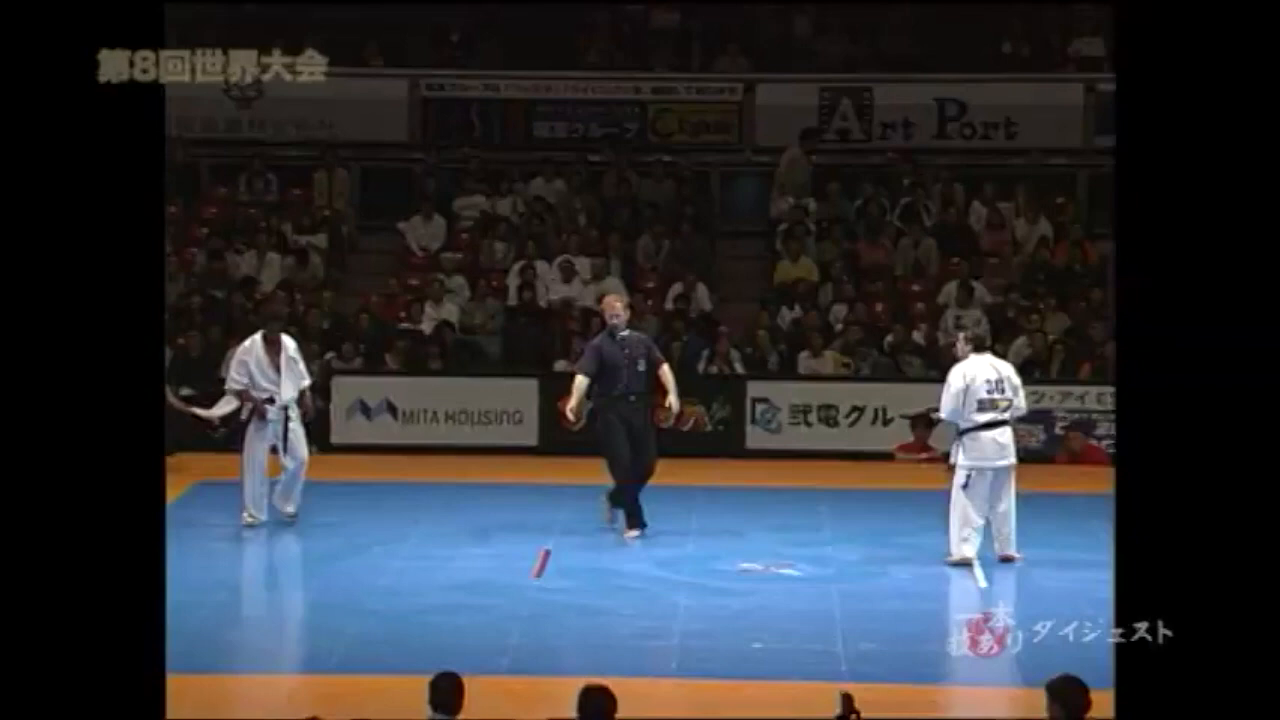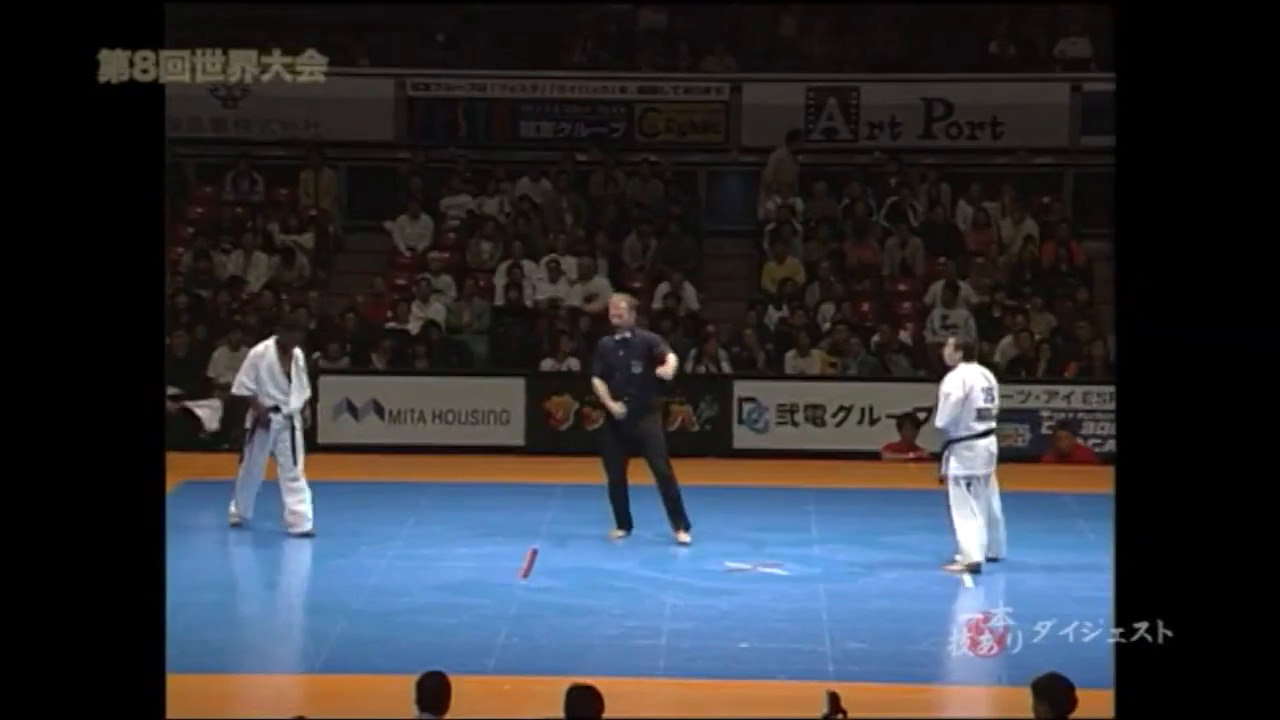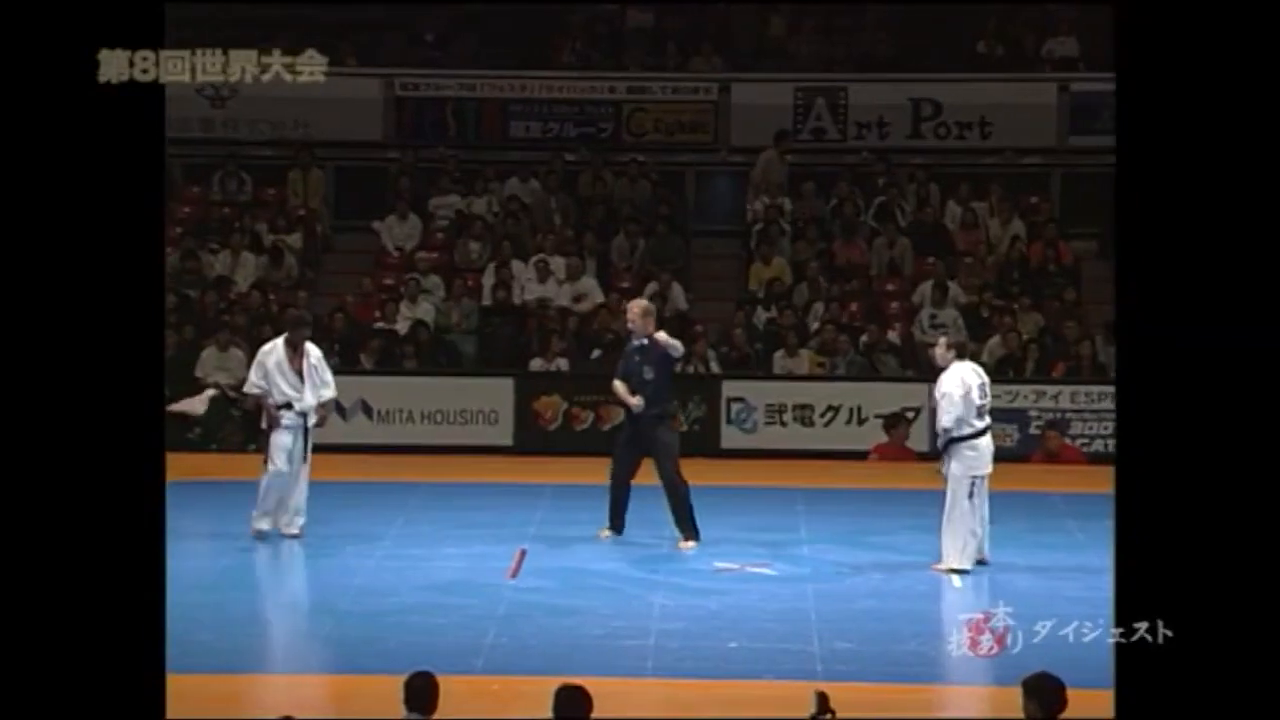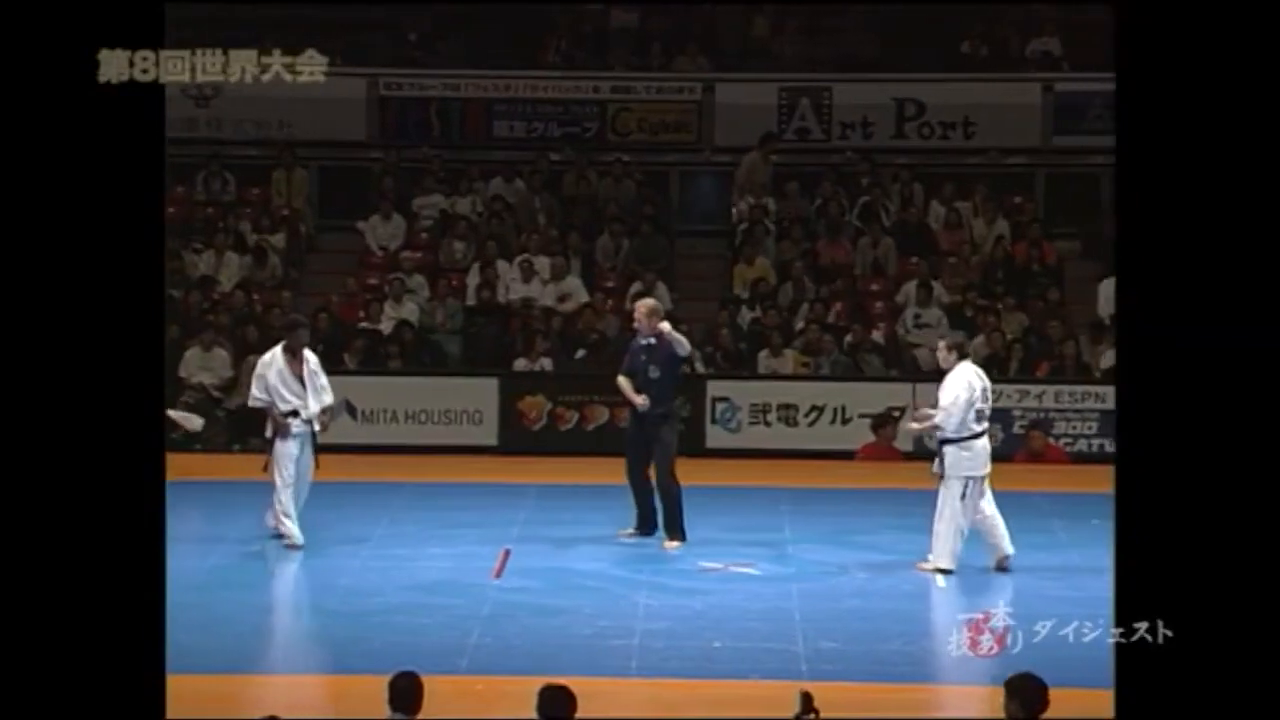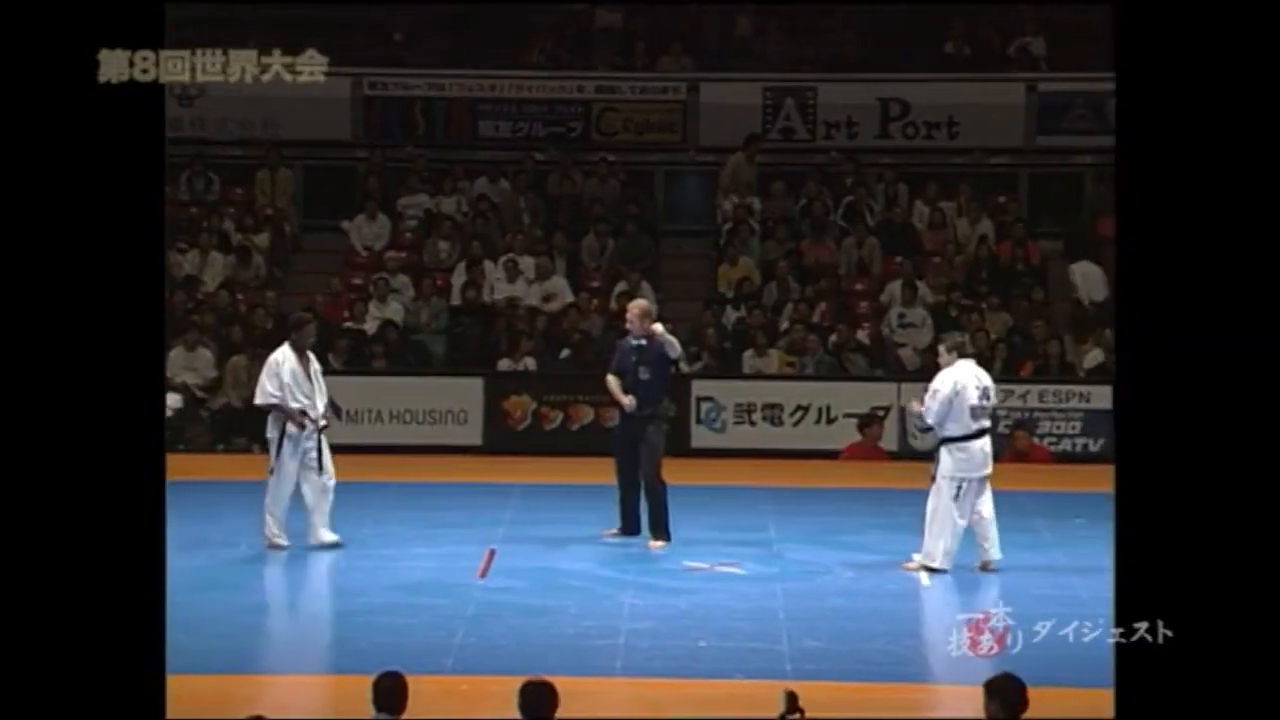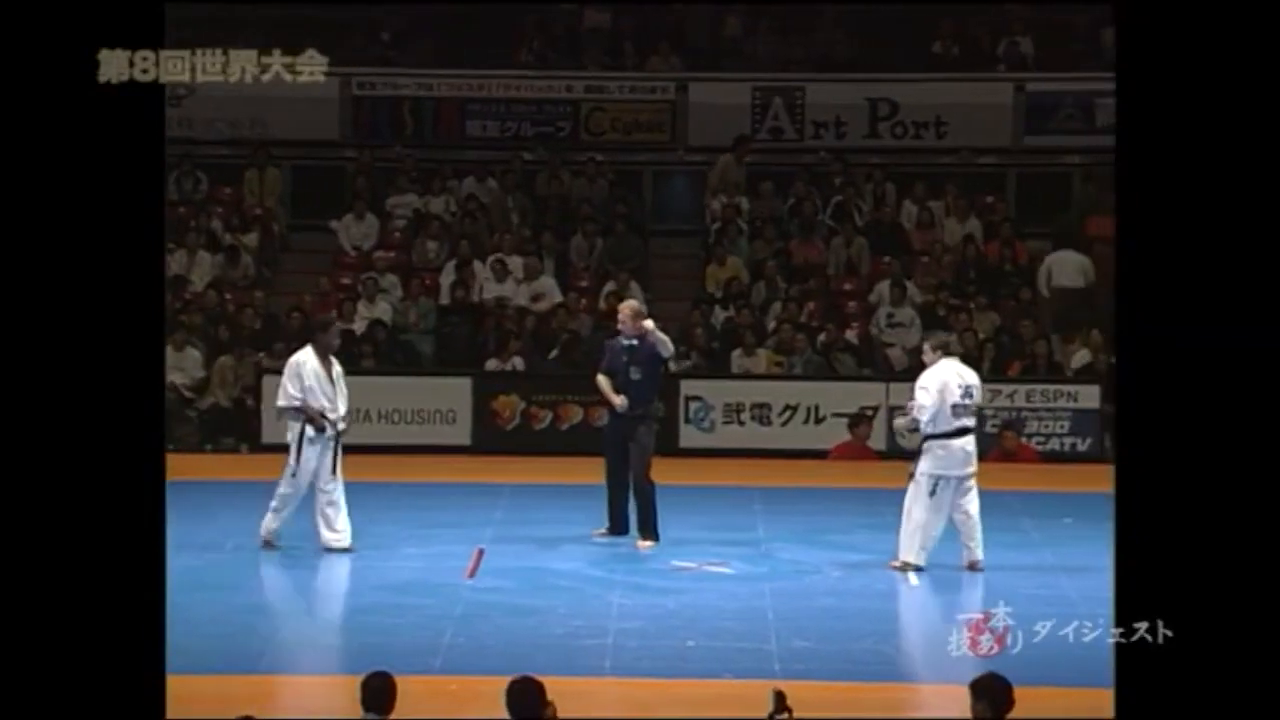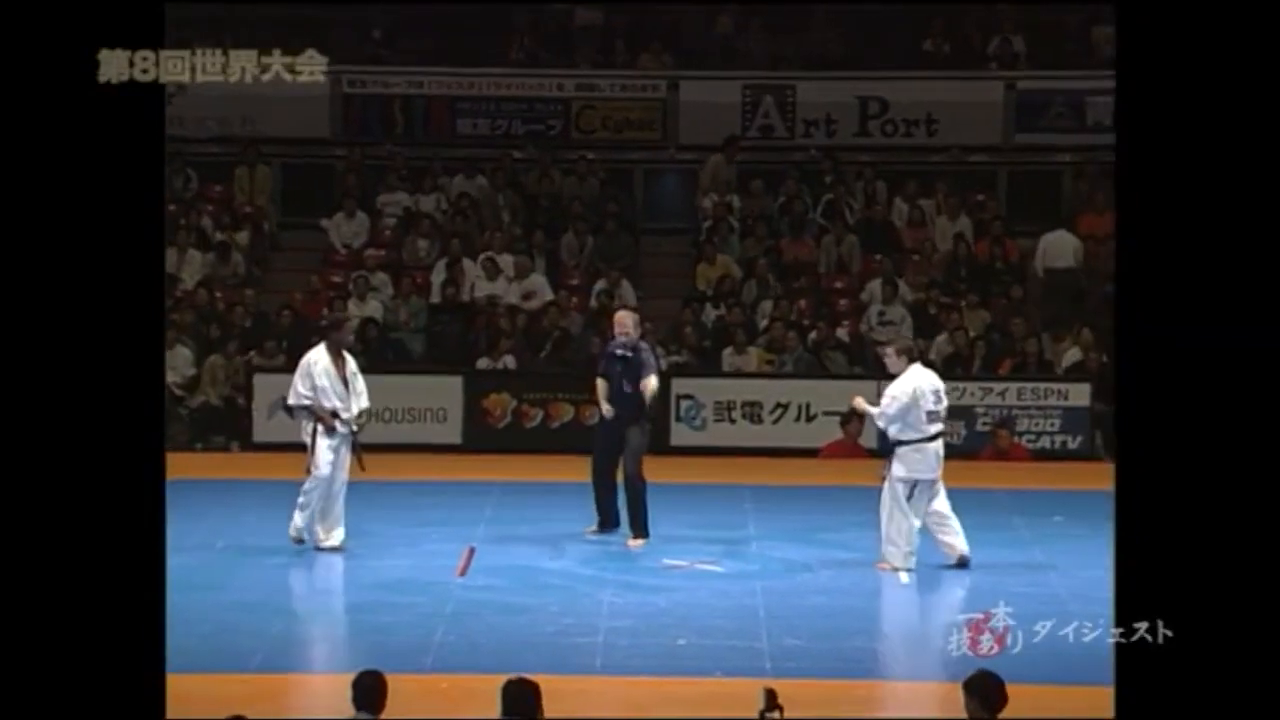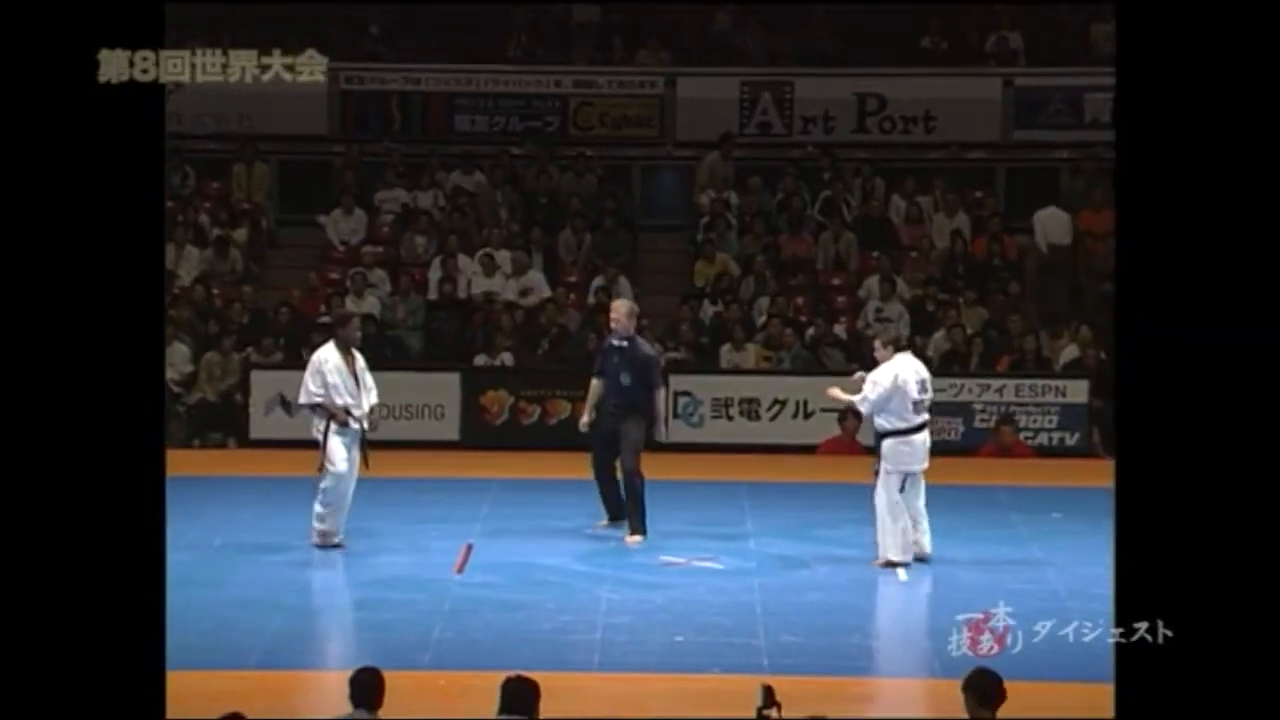
dt=0.3s
person 1, frame 1
left shoulder: (642, 341)
right shoulder: (598, 345)
left elbow: (661, 366)
right elbow: (583, 376)
left wrist: (672, 393)
right wrist: (574, 402)
left hip: (640, 410)
right hip: (612, 412)
left knee: (646, 464)
right knee: (622, 468)
left ankle: (616, 500)
right ankle: (635, 521)
person 1, frame 2
left shoulder: (648, 340)
right shoulder: (605, 345)
left elbow: (670, 356)
right elbow: (597, 379)
left wrist: (668, 367)
right wrist: (610, 404)
left hip: (645, 413)
right hip: (617, 415)
left knee: (662, 469)
right knee: (615, 473)
left ankle: (680, 526)
right ankle: (623, 524)
person 1, frame 3
left shoulder: (661, 347)
right shoulder: (630, 349)
left elbow: (678, 351)
right elbow: (618, 381)
left wrist: (667, 341)
right wrist: (629, 399)
left hip: (661, 420)
right hip: (634, 419)
left knee: (671, 476)
right knee: (619, 473)
left ankle: (689, 533)
right ankle: (615, 526)
person 1, frame 4
left shoulder: (668, 345)
right shoulder: (635, 346)
left elbow: (686, 350)
right elbow: (622, 377)
left wrist: (671, 334)
right wrist: (634, 398)
left hip: (664, 419)
right hip: (639, 417)
left knee: (665, 476)
right knee: (636, 472)
left ankle: (675, 533)
right ankle: (646, 525)
person 1, frame 5
left shoulder: (660, 346)
right shoulder: (625, 346)
left elbow: (676, 352)
right elbow: (611, 376)
left wrist: (663, 335)
right wrist: (622, 398)
left hip: (652, 419)
right hip: (628, 417)
left knee: (651, 476)
right knee: (626, 474)
left ankle: (660, 534)
right ankle: (629, 526)
person 1, frame 6
left shoulder: (651, 345)
right shoulder: (615, 345)
left elbow: (668, 351)
right elbow: (602, 375)
left wrist: (654, 331)
right wrist: (613, 397)
left hip: (642, 419)
right hip: (618, 417)
left knee: (640, 476)
right knee: (615, 474)
left ankle: (648, 534)
right ankle: (617, 525)
person 1, frame 7
left shoulder: (644, 356)
right shoulder: (610, 350)
left elbow: (652, 380)
right elbow: (601, 378)
left wrist: (649, 386)
right wrist: (603, 403)
left hip: (635, 421)
right hip: (612, 419)
left knee: (632, 473)
right knee: (601, 470)
left ankle: (639, 532)
right ankle: (607, 521)
person 1, frame 8
left shoulder: (645, 353)
right shoulder: (608, 346)
left elbow: (658, 389)
right elbow: (598, 379)
left wrist: (659, 424)
right wrist: (587, 412)
left hip: (633, 417)
right hip: (606, 415)
left knee: (630, 468)
right knee: (602, 467)
left ankle: (637, 529)
right ankle: (617, 513)
person 2, frame 1
left shoulder: (961, 370)
right shoulder: (1007, 368)
left elbow: (948, 411)
right elbow: (1020, 406)
left hip: (975, 441)
right hip: (1003, 437)
left knee: (966, 498)
right knee: (1002, 499)
left ankle: (964, 551)
right ankle: (1007, 550)
person 2, frame 2
left shoulder: (955, 378)
right shoulder: (987, 375)
left elbow: (944, 420)
right elbow: (992, 411)
left wrist: (949, 434)
left hip: (965, 449)
right hip: (987, 443)
left knee: (966, 507)
right knee: (988, 503)
left ankle: (972, 557)
right ankle: (993, 549)
person 2, frame 3
left shoulder: (951, 377)
right shoulder: (976, 370)
left elbow: (948, 420)
left wrist: (942, 440)
left hip: (965, 448)
right hip: (979, 442)
left knee: (961, 507)
right knee: (974, 504)
left ankle: (957, 560)
right ankle: (977, 551)
person 2, frame 4
left shoulder: (957, 378)
right shoulder: (976, 373)
left elbow: (949, 420)
left wrist: (921, 427)
right wrist: (933, 414)
left hip: (961, 449)
right hip: (976, 445)
left knee: (953, 507)
right knee: (981, 504)
left ankle: (943, 560)
right ankle: (1002, 552)
person 2, frame 5
left shoulder: (949, 376)
right shoulder: (983, 375)
left elbow: (931, 413)
left wrist: (918, 411)
right wrist: (925, 410)
left hip: (958, 450)
right hip: (981, 446)
left knee: (945, 507)
right knee: (981, 506)
left ankle: (932, 559)
right ankle: (988, 558)
person 2, frame 6
left shoulder: (933, 375)
right shoulder: (971, 374)
left elbow: (923, 414)
left wrist: (904, 422)
left hip: (940, 448)
right hip: (965, 445)
left knee: (921, 504)
right knee: (966, 505)
left ankle: (911, 556)
right ankle: (974, 557)
person 2, frame 7
left shoulder: (905, 384)
right shoulder: (931, 377)
left elbow: (885, 417)
left wrist: (865, 407)
right wrist: (889, 402)
left hip: (910, 452)
right hip: (931, 448)
left knee: (898, 506)
right knee: (936, 504)
left ankle: (899, 559)
right ankle: (959, 551)
person 2, frame 8
left shoulder: (890, 371)
right shoulder: (918, 366)
left elbow: (867, 403)
left wrist: (840, 396)
right wrist: (868, 384)
left hip: (899, 443)
right hip: (918, 438)
left knee: (891, 499)
right knee: (912, 497)
left ankle: (898, 553)
right ankle: (919, 547)
person 3, frame 1
left shoulder: (290, 344)
right shoulder: (248, 348)
left elbow: (301, 376)
right elbow: (236, 383)
left wrist: (306, 399)
right wrist: (255, 403)
left hip: (288, 411)
right hip: (262, 412)
left knee: (298, 458)
right knee: (255, 464)
left ankle: (285, 503)
right ankle: (253, 513)
person 3, frame 2
left shoulder: (298, 355)
right shoulder: (259, 353)
right elbow: (244, 388)
left wrist: (304, 410)
right wrist: (260, 411)
left hip: (290, 421)
right hip: (265, 420)
left knee: (294, 472)
right knee: (251, 470)
left ankle: (299, 523)
right ankle: (239, 513)
person 3, frame 3
left shoulder: (314, 353)
right shoulder: (269, 351)
left elbow: (325, 384)
right elbow: (256, 385)
left wrist: (323, 409)
right wrist: (268, 409)
left hip: (304, 420)
right hip: (280, 419)
left knee: (299, 474)
right knee: (277, 470)
left ankle: (291, 524)
right ankle: (262, 519)
person 3, frame 4
left shoulder: (311, 358)
right shoulder: (268, 361)
left elbow: (323, 390)
right elbow: (259, 397)
left wrist: (325, 414)
right wrist: (276, 418)
left hip: (308, 426)
right hip: (285, 428)
left knee: (302, 481)
right knee: (285, 481)
left ankle: (277, 522)
right ankle: (291, 535)
person 3, frame 5
left shoulder: (311, 359)
right shoulder: (278, 359)
right elbow: (268, 397)
left wrist: (324, 411)
right wrist: (293, 414)
left hip: (312, 428)
right hip: (287, 429)
left knee: (323, 479)
right knee: (282, 484)
left ankle: (322, 533)
right ankle: (275, 535)
person 3, frame 6
left shoulder: (333, 363)
right shoulder: (299, 361)
right elbow: (289, 399)
left wrist: (343, 416)
right wrist: (314, 417)
left hip: (330, 431)
right hip: (307, 431)
left knee: (331, 485)
right knee: (295, 482)
left ankle: (336, 538)
right ankle: (269, 530)
person 3, frame 7
left shoulder: (349, 361)
right shoulder: (312, 360)
left elbow: (359, 393)
right elbow: (300, 397)
left wrist: (361, 416)
right wrist: (323, 415)
left hip: (344, 428)
right hip: (321, 428)
left knee: (337, 484)
right knee: (321, 475)
left ankle: (328, 537)
right ankle: (299, 525)
person 3, frame 8
left shoulder: (357, 357)
right shoulder: (322, 357)
left elbow: (368, 390)
right elbow: (311, 395)
left wrist: (371, 414)
right wrist: (335, 412)
left hip: (355, 426)
right hip: (332, 425)
left knee: (347, 481)
right knee: (337, 471)
left ankle: (329, 534)
right ankle: (322, 520)
